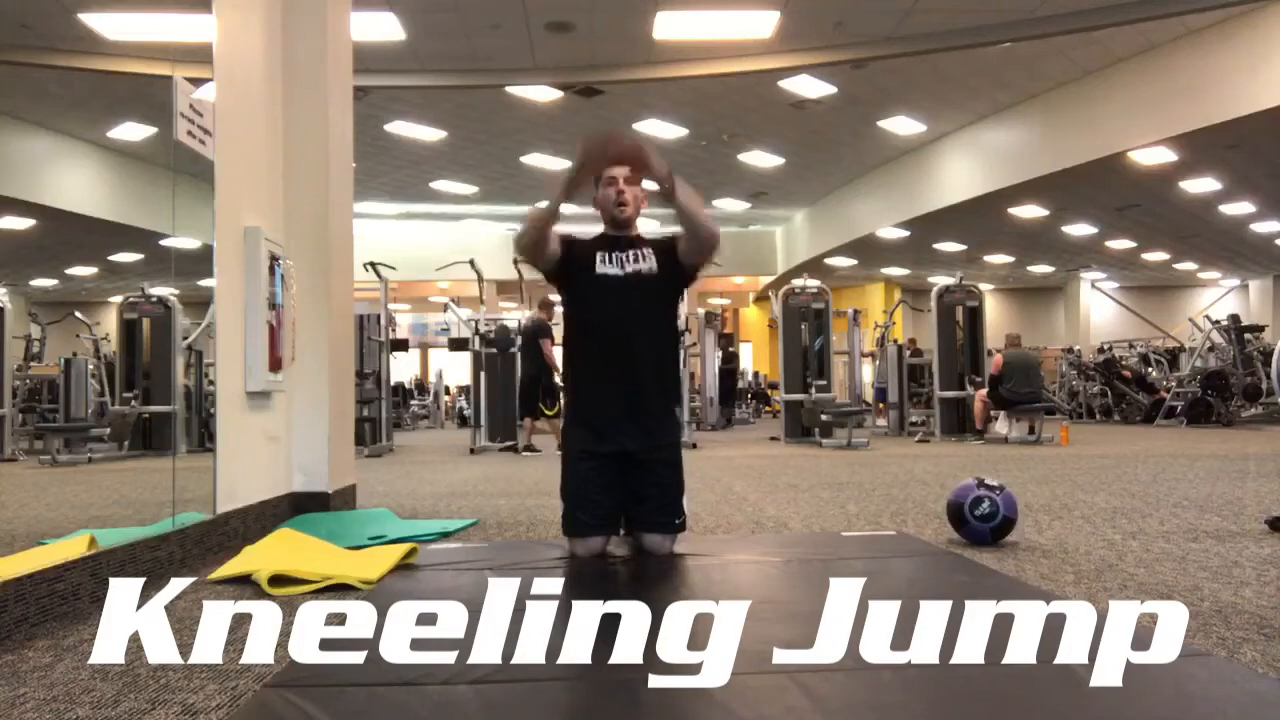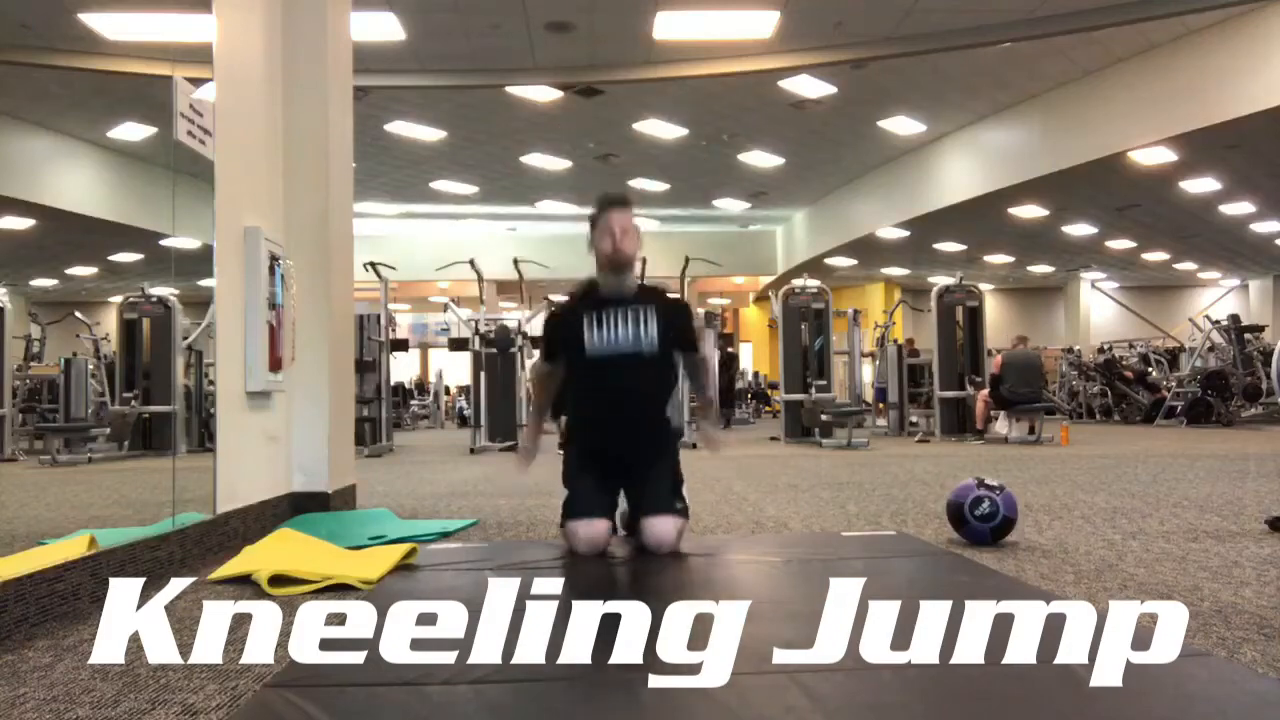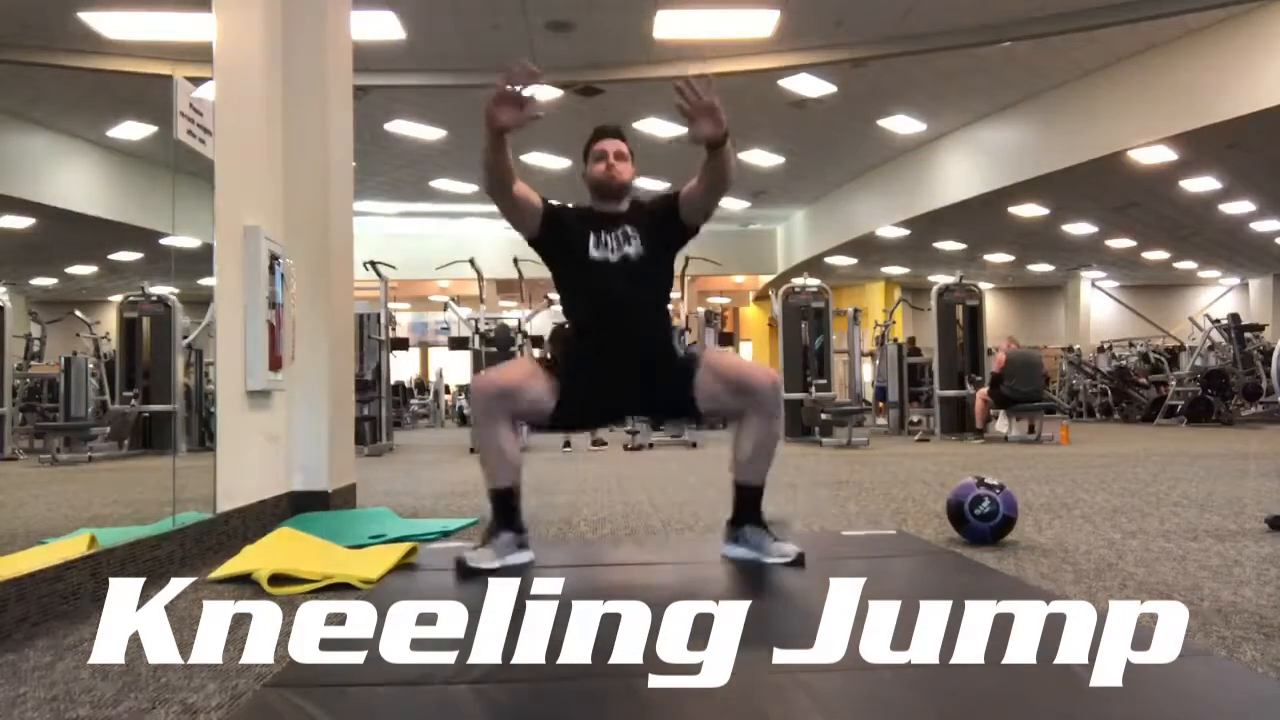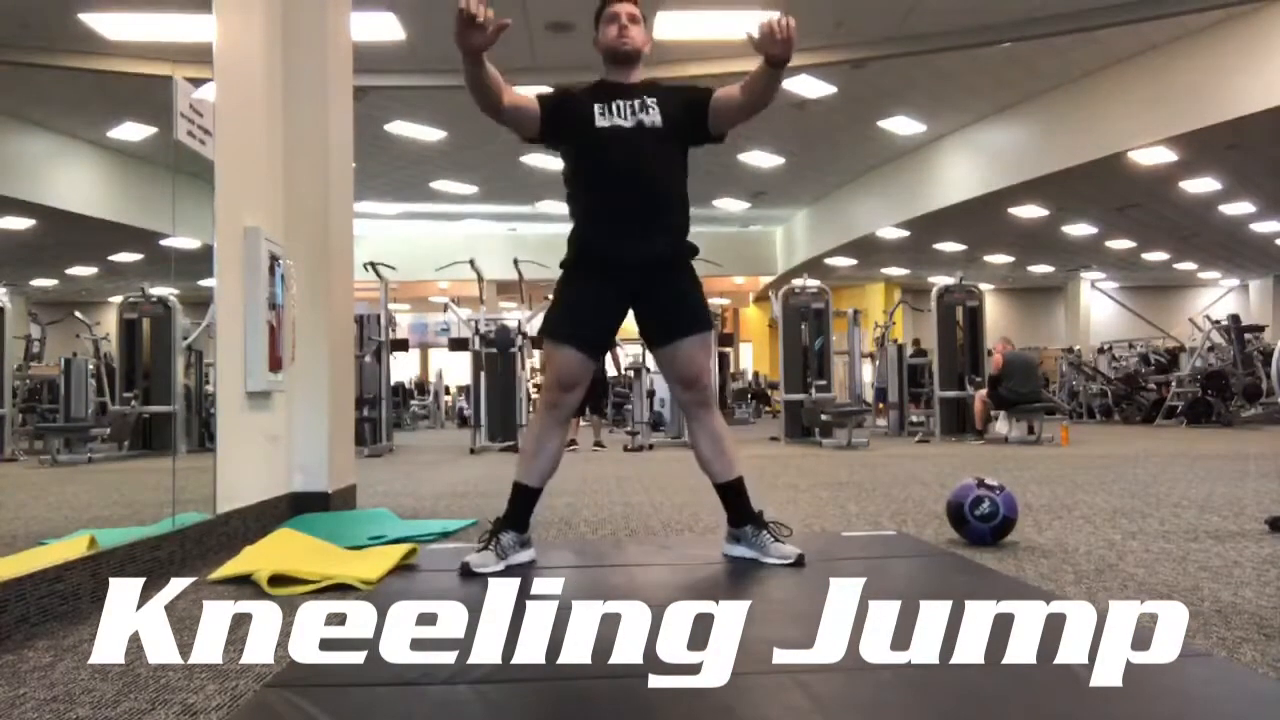
dt=0.7s
person 1, frame 1
left shoulder: (669, 250)
right shoulder: (574, 252)
left elbow: (709, 237)
right elbow: (527, 245)
left wrist: (666, 179)
right wrist: (572, 180)
left hip: (655, 423)
right hip: (589, 426)
left knee: (658, 547)
right knee: (586, 550)
person 1, frame 2
left shoulder: (670, 310)
right shoulder: (568, 314)
left elbow: (695, 363)
right elbow: (548, 374)
left wrist: (708, 420)
right wrist: (532, 432)
left hip: (654, 451)
right hip: (591, 455)
left knee: (663, 539)
right knee: (588, 542)
left ankle: (639, 523)
person 1, frame 3
left shoulder: (659, 217)
right shoulder: (562, 226)
left elbow: (713, 189)
right elbow: (502, 192)
left wrist: (715, 143)
right wrist: (498, 134)
left hip: (660, 372)
right hip: (587, 377)
left knee: (762, 387)
right knee: (491, 390)
left ankle: (746, 525)
right ankle: (508, 529)
person 1, frame 4
left shoulder: (677, 100)
right shoulder: (572, 104)
left elbow: (746, 101)
right elbow: (502, 106)
left wrist: (773, 65)
right wrist: (475, 56)
left hip: (667, 266)
right hip: (593, 268)
left knee: (698, 396)
right knee: (558, 397)
left ankle: (745, 526)
right ankle: (512, 531)
